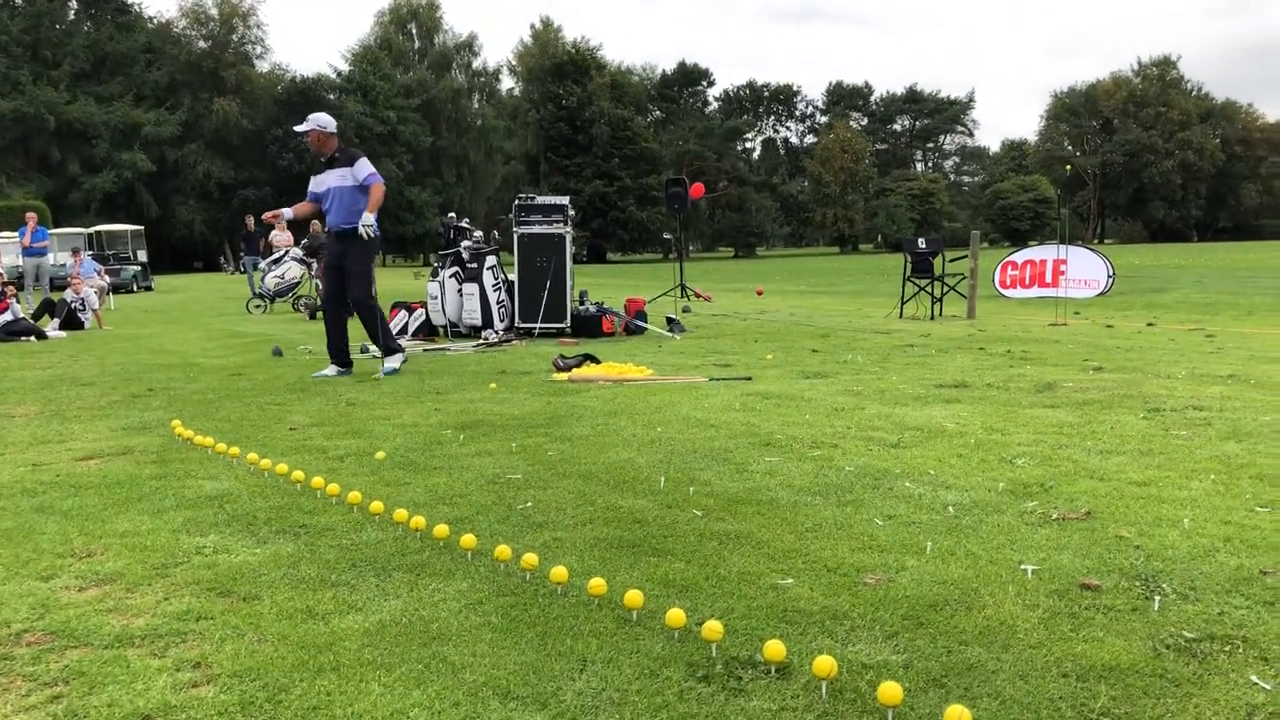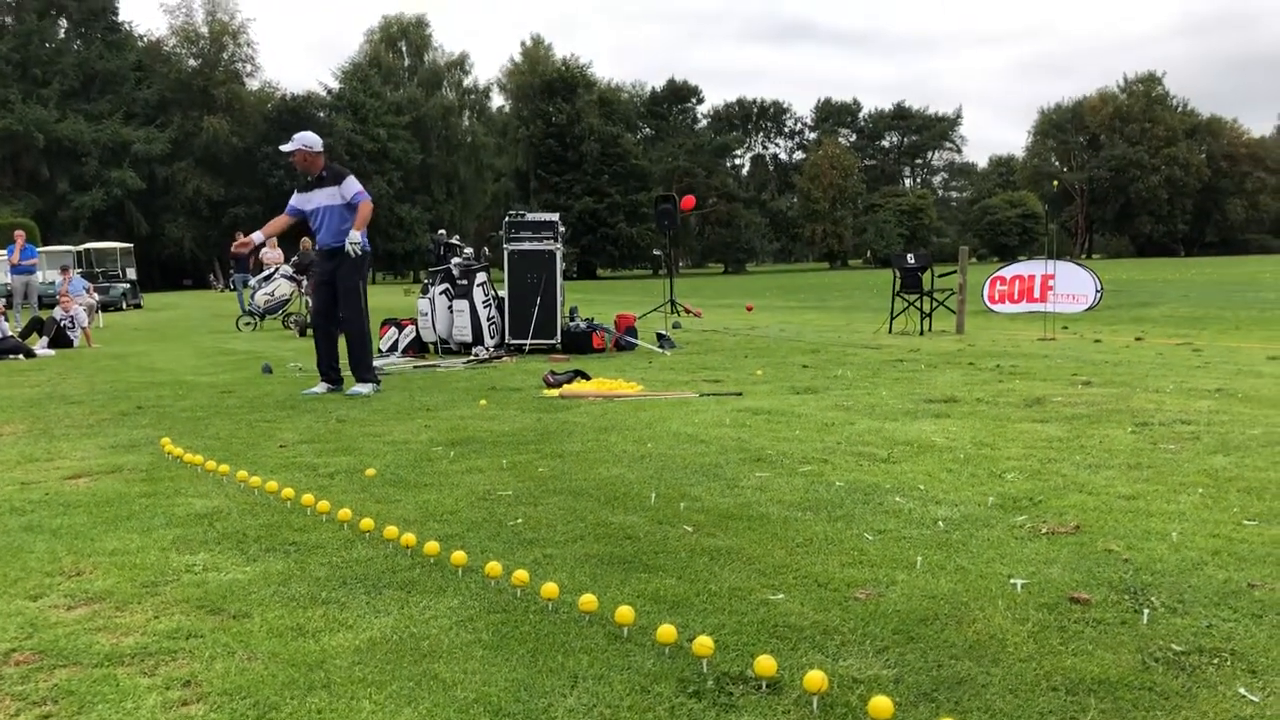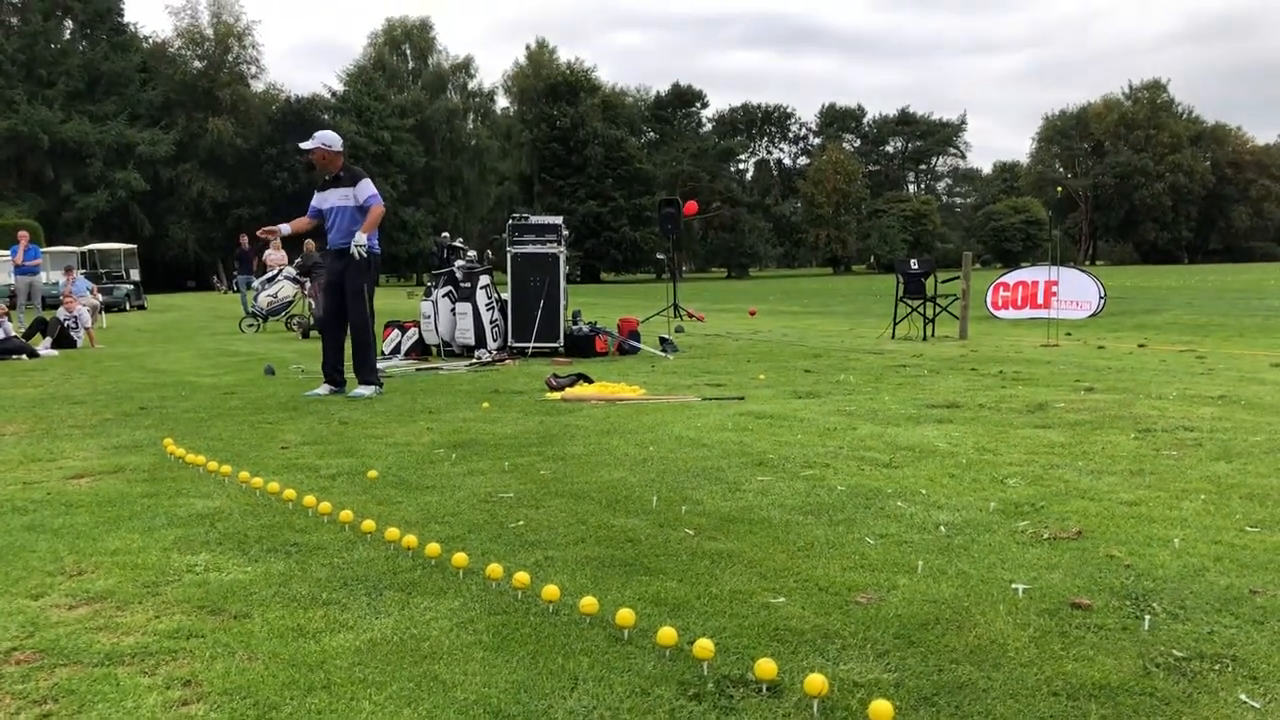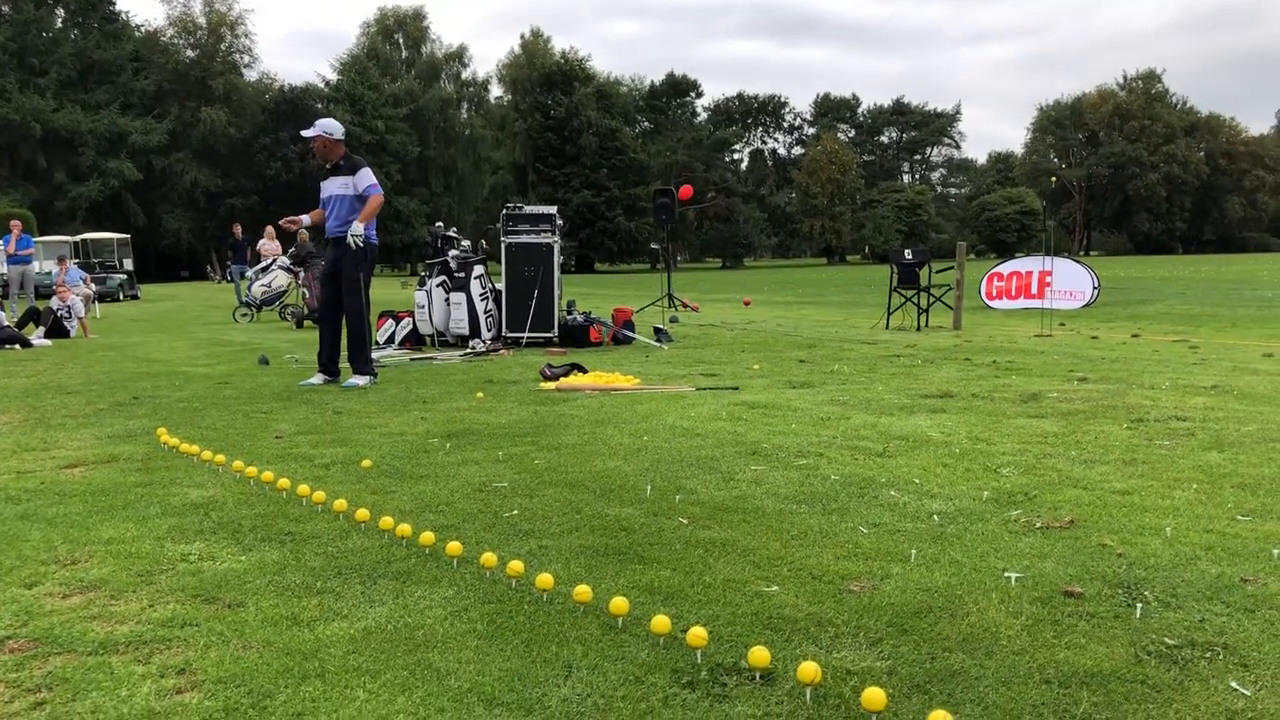
dt=0.5s
person 1, frame 1
left shoulder: (353, 159)
right shoulder: (320, 171)
left elbow: (378, 186)
right elbow: (312, 204)
left wrist: (369, 214)
right wrist: (284, 213)
left hip: (360, 238)
right hip: (335, 240)
left knee: (361, 298)
right knee: (332, 302)
left ankle: (393, 351)
right ankle: (341, 363)
person 1, frame 2
left shoulder: (340, 177)
right shoulder: (304, 189)
left elbow: (366, 204)
right elbow: (286, 218)
left wrist: (355, 232)
right wrist: (255, 238)
left hip: (351, 254)
right hip: (324, 257)
left knee: (353, 318)
right knee: (321, 319)
left ankle: (367, 379)
right ankle: (330, 379)
person 1, frame 3
left shoulder: (356, 178)
right shoulder: (323, 187)
left elbow: (378, 208)
right elbow: (311, 219)
left wrist: (362, 234)
right wrist: (281, 230)
left hip: (361, 256)
right hip: (335, 257)
left knee: (359, 319)
right knee: (330, 320)
left ankle: (370, 381)
right ankle: (333, 381)
person 1, frame 4
left shoulder: (357, 167)
right shoulder: (327, 174)
left elbow: (377, 198)
left wrist: (359, 224)
right wrist: (303, 220)
left hip: (359, 246)
right hip: (333, 246)
left knee: (355, 309)
right knee: (327, 309)
left ankle: (364, 371)
right ankle: (327, 370)
